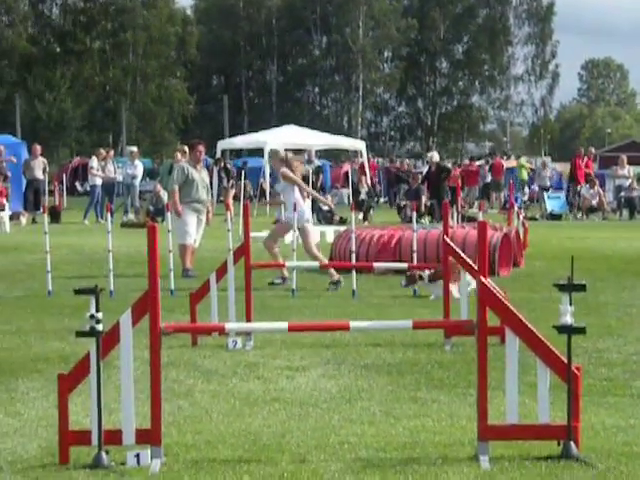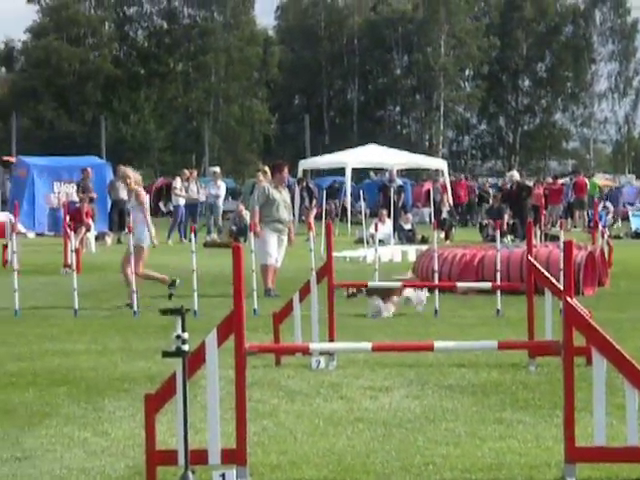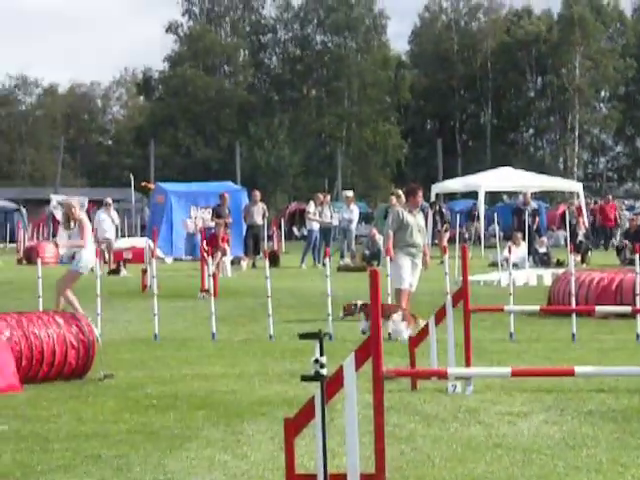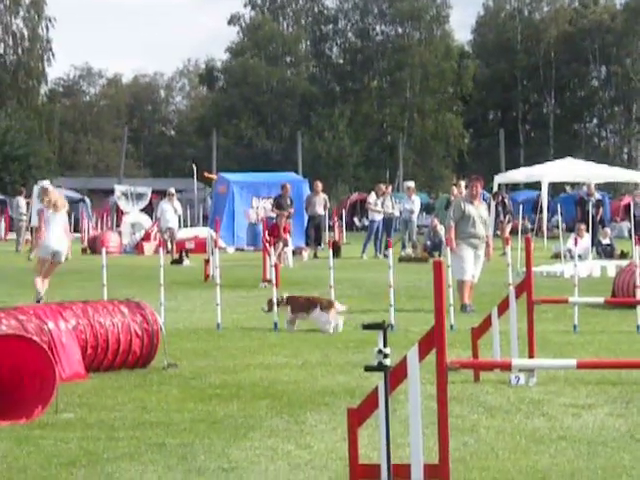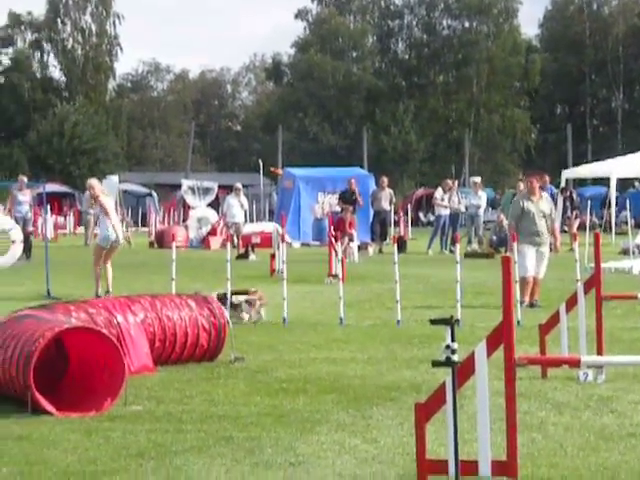
dt=0.7s
person 1, frame 1
left shoulder: (204, 171)
right shoulder: (182, 167)
left elbow: (207, 192)
right elbow: (174, 186)
left wrist: (209, 210)
right wrist: (176, 204)
left hip: (201, 211)
right hip: (186, 209)
left knee: (195, 241)
right knee: (187, 239)
left ankle: (190, 268)
right ankle: (186, 269)
person 1, frame 2
left shoulder: (285, 191)
right shoulder: (264, 188)
left elbow: (289, 213)
right elbow: (255, 206)
left wrist: (291, 230)
right wrist: (256, 225)
left hip: (282, 231)
right hip: (268, 229)
left knee: (277, 261)
right knee: (268, 259)
left ankle: (272, 287)
right ankle: (268, 288)
person 1, frame 3
left shoulder: (420, 215)
right shoulder: (398, 212)
left elbow: (424, 236)
right elbow: (389, 231)
left wrist: (426, 253)
right wrist: (389, 248)
left hip: (417, 255)
right hip: (401, 253)
left knee: (411, 286)
right knee: (402, 284)
left ankle: (407, 314)
right ankle: (402, 315)
person 1, frame 4
left shoulder: (484, 205)
right shoulder: (460, 202)
left elbow: (487, 227)
right elbow: (451, 222)
left wrist: (489, 245)
right wrist: (451, 240)
left hip: (479, 246)
right hip: (464, 244)
left knee: (473, 277)
right knee: (464, 275)
left ankle: (469, 303)
right ankle: (464, 304)
person 1, frame 5
left shoulder: (547, 199)
right shoulder: (520, 200)
left elbow: (553, 221)
right elbow: (512, 221)
left wrist: (557, 239)
left hip: (543, 242)
right hip: (525, 241)
left knee: (538, 274)
right knee: (526, 273)
left ankle: (534, 299)
right ankle: (524, 300)
person 2, frame 1
left shoulder: (283, 172)
right shoulder: (287, 172)
left elbow: (302, 186)
left wrist: (321, 199)
left hip: (297, 213)
right hip: (302, 214)
left knee: (269, 242)
right knee: (311, 251)
left ankle: (283, 275)
right ankle: (335, 278)
person 2, frame 2
left shoulder: (138, 192)
right shoulder: (131, 192)
left elbow: (146, 215)
left wrist: (152, 234)
left hip: (143, 233)
right hip: (139, 233)
left knee: (138, 271)
right knee: (125, 267)
person 2, frame 3
left shoulder: (82, 220)
right shoulder: (76, 221)
left elbow: (84, 242)
left wrist: (67, 244)
left hip: (84, 259)
right hip: (83, 259)
left knee: (64, 290)
right knee: (60, 285)
person 2, frame 4
left shoulder: (43, 210)
right shoulder: (62, 209)
left elbow: (41, 231)
right elbow: (67, 231)
left wrist: (35, 248)
right wrist: (69, 249)
left hip: (48, 244)
right hip: (62, 246)
left knee: (38, 276)
right knee: (46, 277)
left ankle: (39, 294)
right ankle: (39, 298)
person 2, frame 5
left shoulder: (100, 200)
right shoulder: (109, 198)
left elbow: (111, 218)
left wrist: (118, 234)
left hip: (106, 233)
right hip: (117, 233)
left knee: (97, 263)
right knee: (106, 262)
left ankle: (98, 291)
right ankle: (109, 289)
